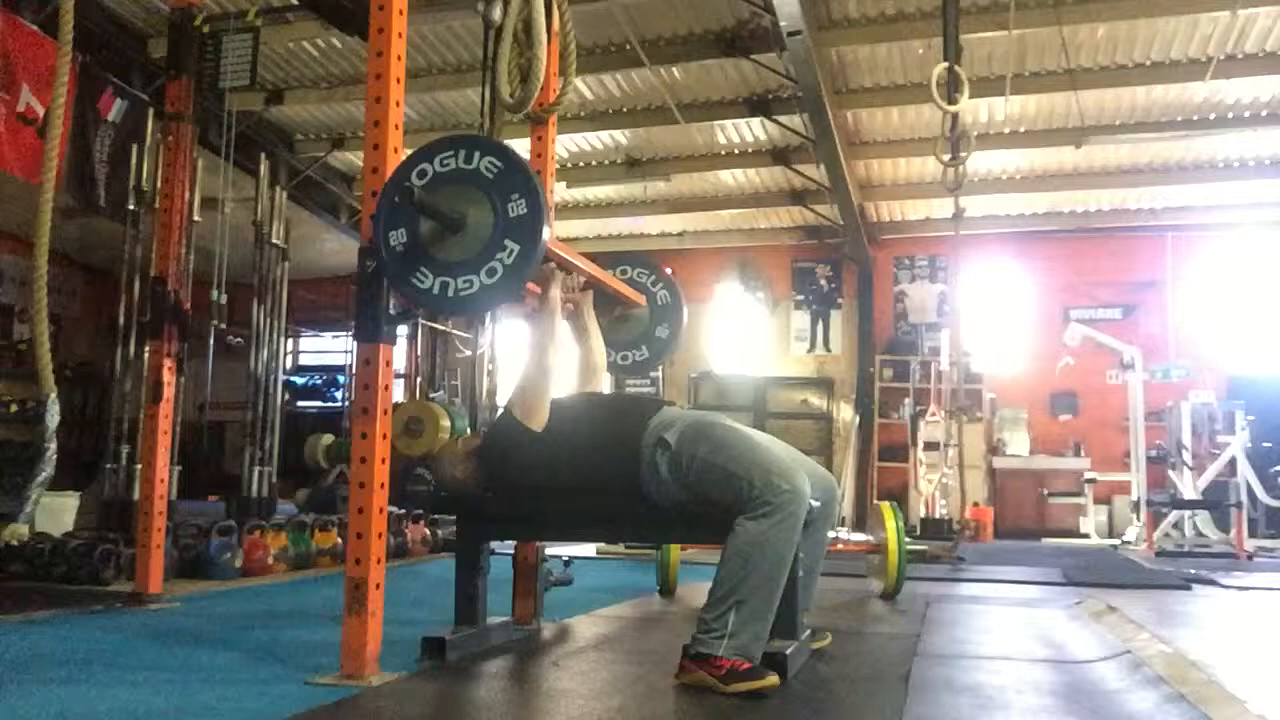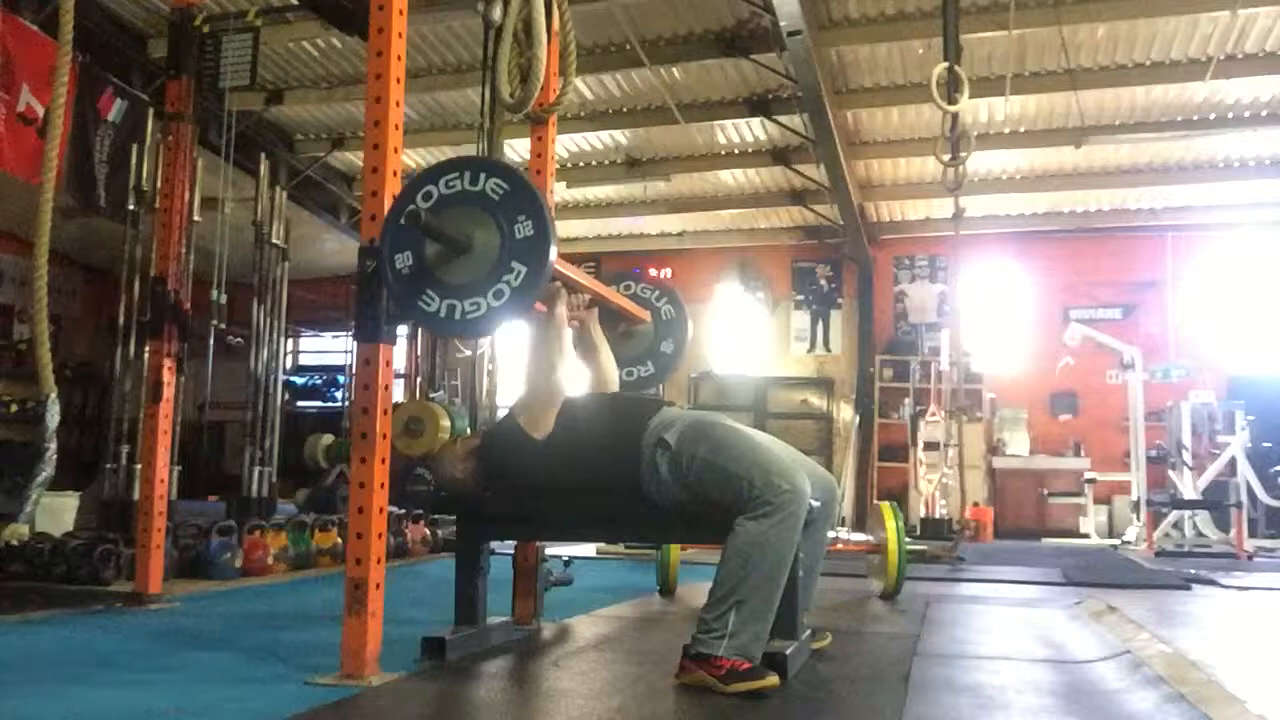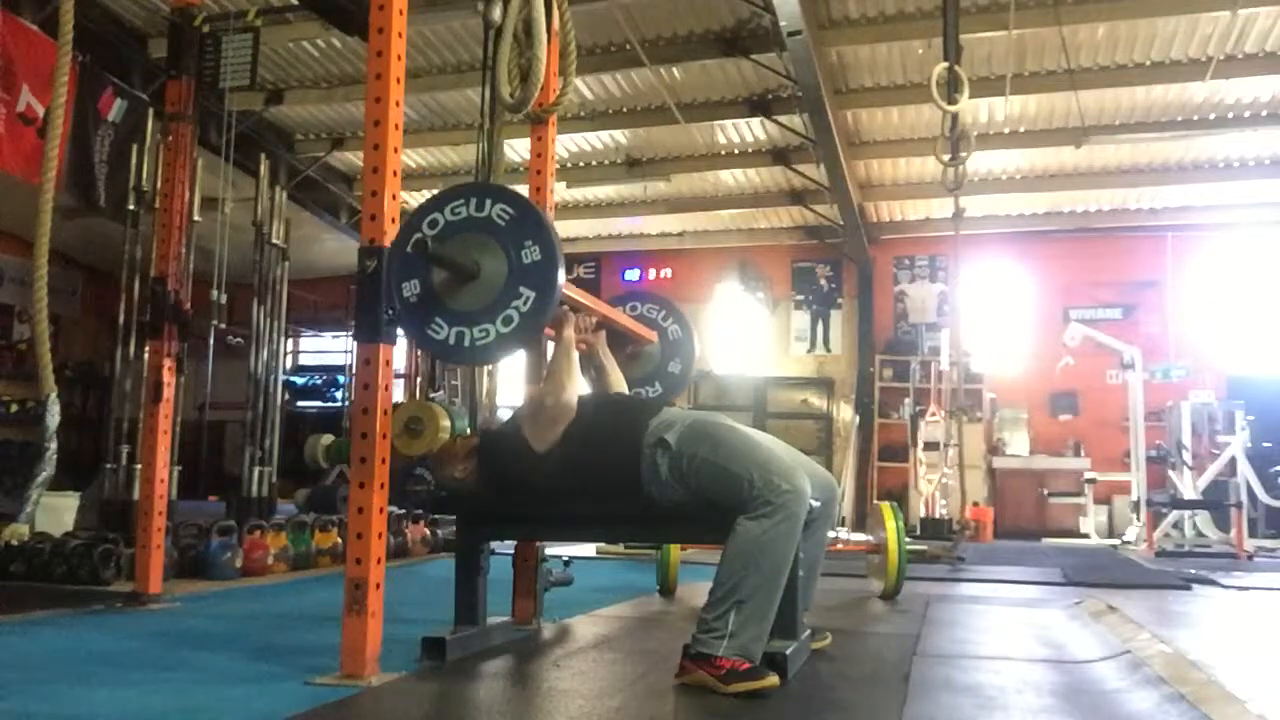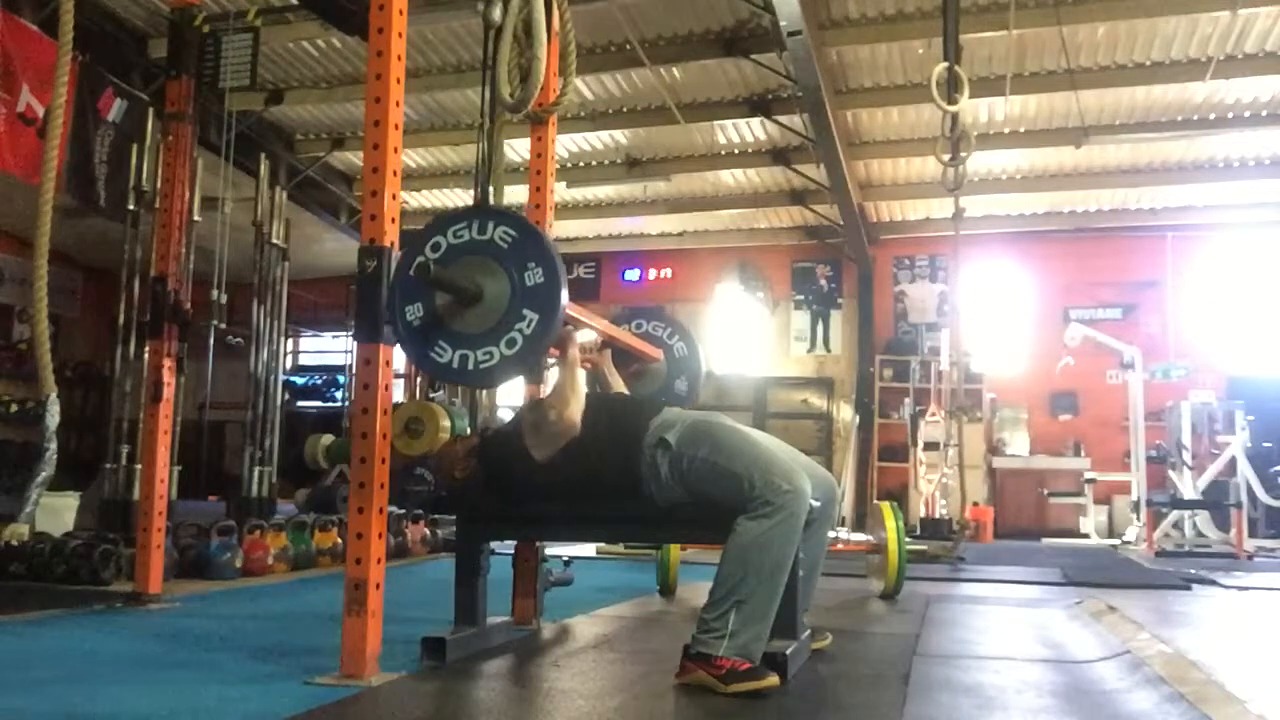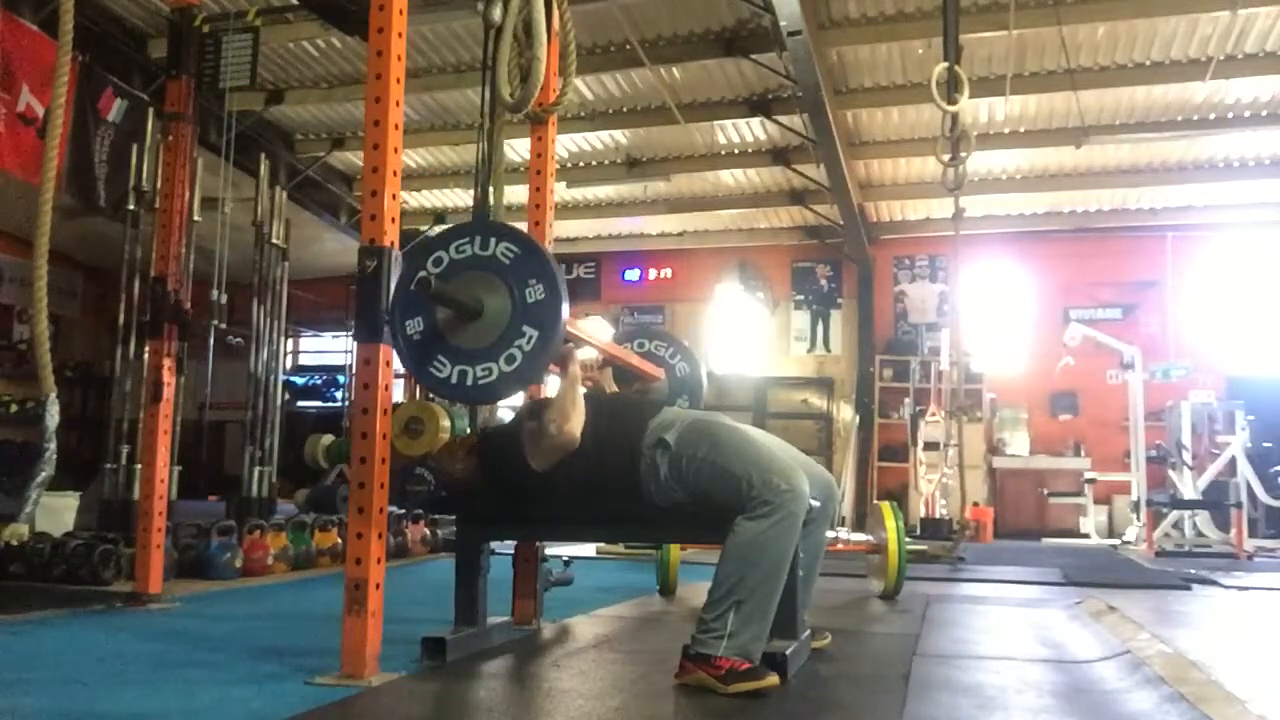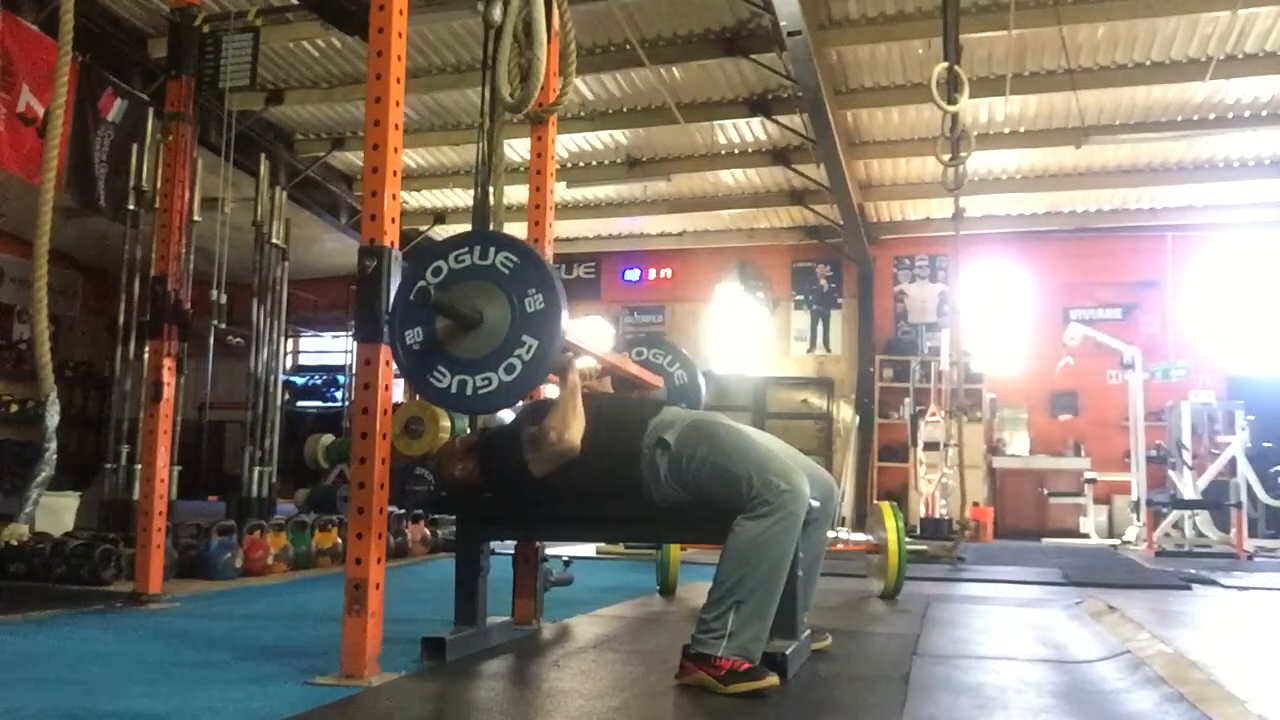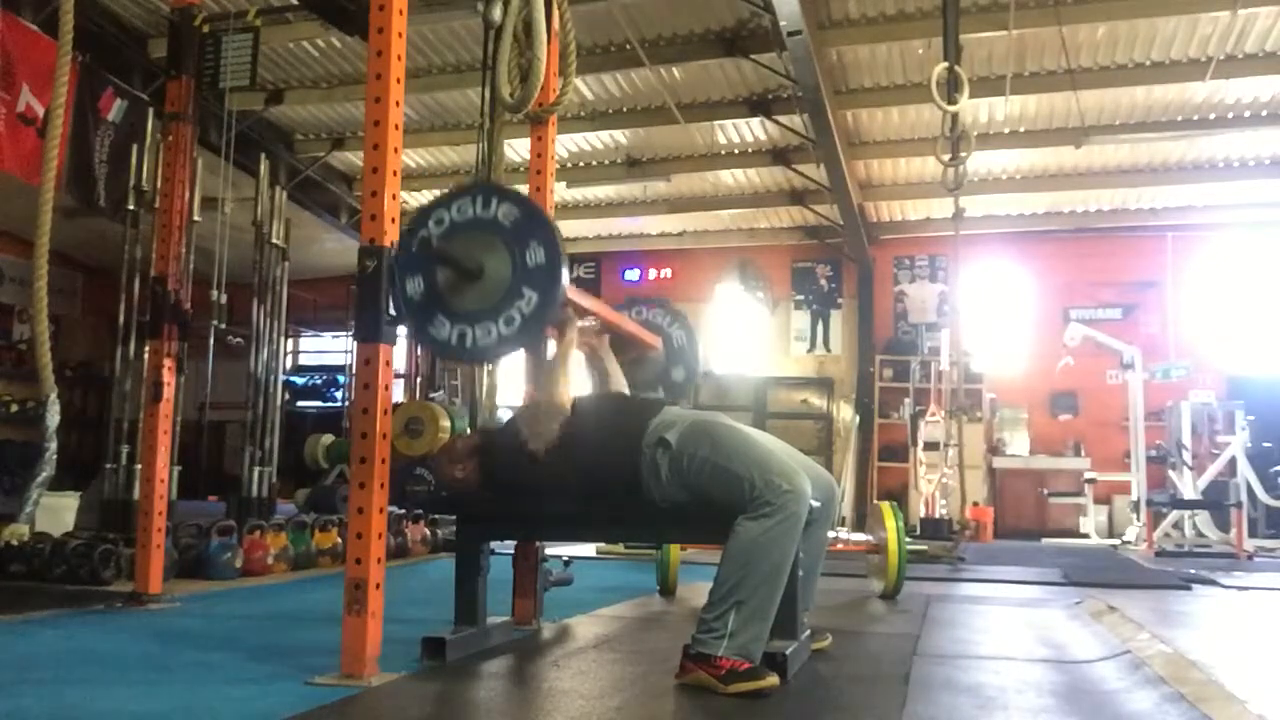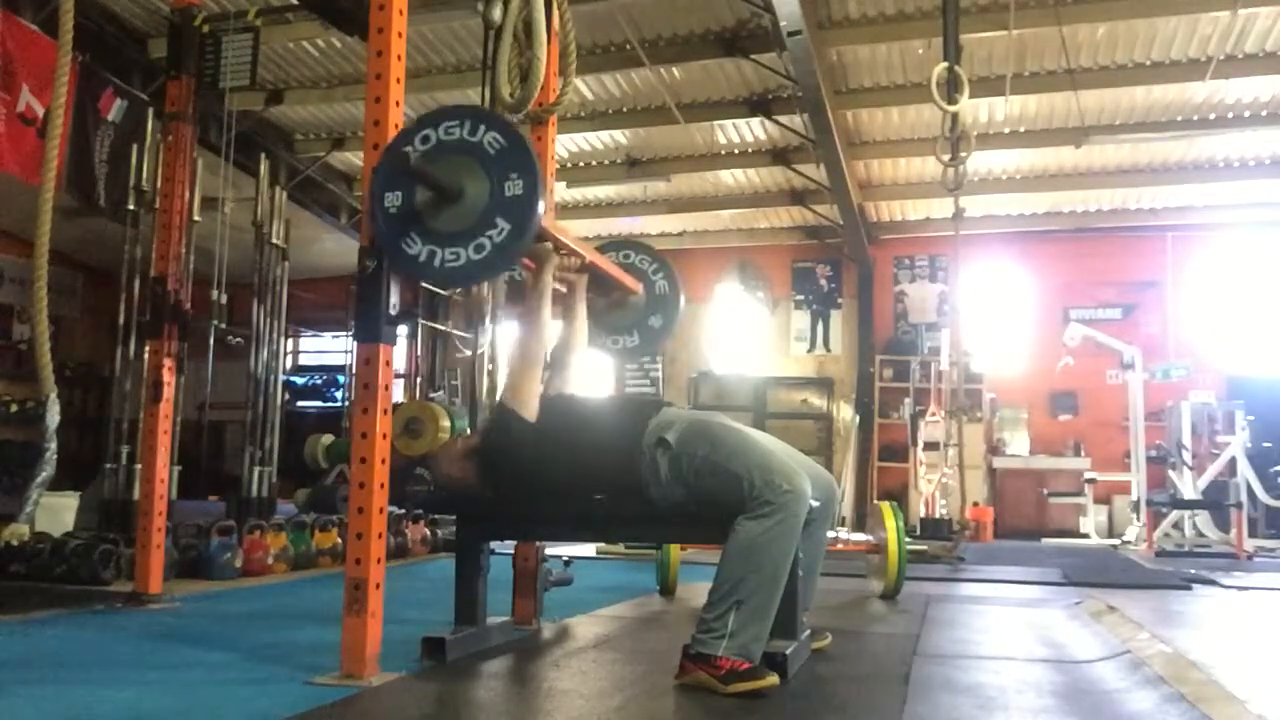
dt=0.5s
person 1, frame 1
left shoulder: (535, 435)
right shoulder: (505, 451)
left elbow: (593, 376)
right elbow: (539, 372)
left wrist: (583, 311)
right wrist: (549, 298)
left knee: (817, 489)
right knee: (782, 491)
left ankle: (780, 622)
right ankle: (716, 653)
person 1, frame 2
right shoulder: (502, 453)
left elbow: (606, 391)
right elbow: (548, 386)
left wrist: (590, 326)
right wrist: (556, 313)
left knee: (818, 490)
right knee: (782, 490)
left ankle: (779, 621)
right ankle: (717, 653)
person 1, frame 3
left shoulder: (516, 444)
right shoulder: (501, 453)
left elbow: (615, 406)
right elbow: (560, 403)
left wrist: (597, 348)
right wrist: (563, 335)
left knee: (818, 490)
right knee: (782, 491)
left ankle: (778, 620)
right ankle: (715, 653)
person 1, frame 4
left shoulder: (507, 444)
right shoulder: (500, 454)
left elbow: (619, 416)
right elbow: (565, 420)
left wrist: (603, 366)
right wrist: (569, 354)
left knee: (818, 491)
right knee: (783, 492)
left ankle: (780, 621)
right ankle: (716, 652)
person 1, frame 5
left shoulder: (514, 440)
right shoulder: (501, 452)
right elbow: (564, 434)
left wrist: (602, 383)
right wrist: (571, 371)
left knee: (817, 490)
right knee: (781, 492)
left ankle: (776, 620)
right ankle: (716, 653)
person 1, frame 6
left shoulder: (515, 440)
right shoulder: (501, 452)
right elbow: (564, 441)
left wrist: (602, 391)
right wrist: (569, 379)
left knee: (817, 490)
right knee: (782, 492)
left ankle: (780, 620)
right ankle: (717, 653)
person 1, frame 7
right shoulder: (502, 457)
left elbow: (616, 411)
right elbow: (553, 404)
left wrist: (601, 353)
right wrist: (566, 336)
left knee: (818, 489)
right knee: (784, 490)
right ankle: (716, 654)
person 1, frame 8
left shoulder: (532, 433)
right shoulder: (503, 450)
left elbow: (562, 361)
right elbow: (529, 353)
left wrist: (578, 290)
right wrist: (543, 271)
left knee: (817, 490)
right knee: (784, 491)
left ankle: (779, 622)
right ankle: (717, 653)
